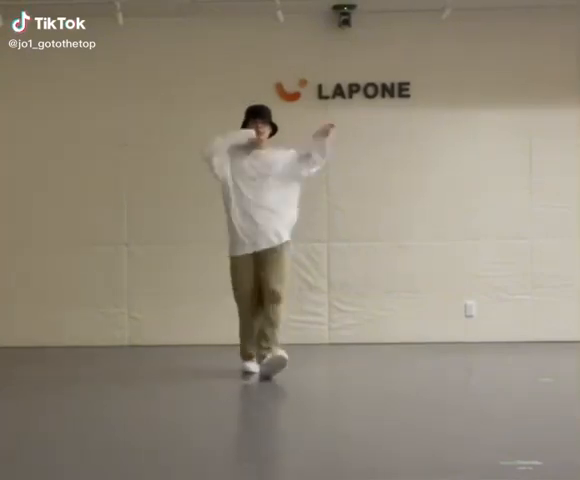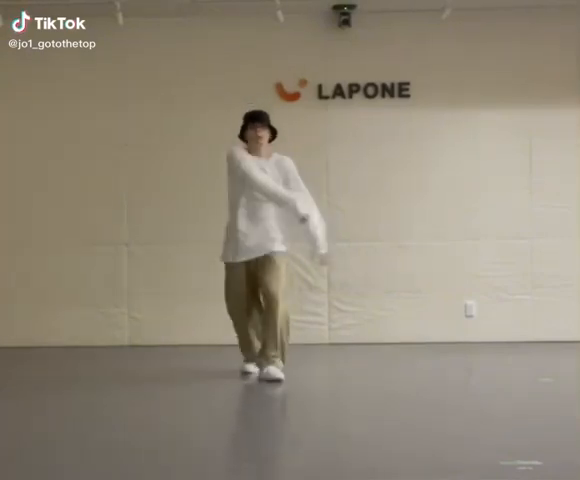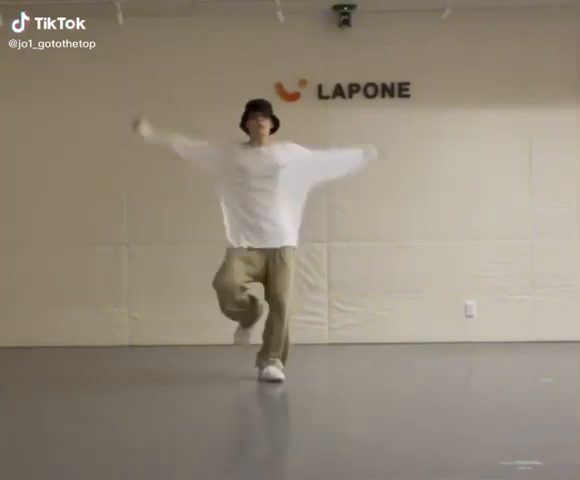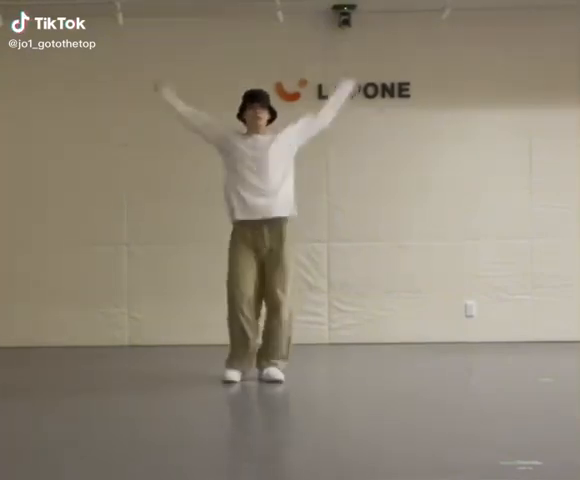
dt=0.3s
person 1, frame 1
left shoulder: (284, 157)
right shoulder: (231, 157)
left elbow: (312, 162)
right elbow: (209, 153)
left wrist: (320, 139)
right wrist: (242, 136)
left hip: (276, 237)
right hip: (242, 241)
left knee: (274, 294)
right knee: (247, 303)
left ankle: (272, 350)
right ankle: (251, 355)
person 1, frame 2
left shoulder: (284, 164)
right shoulder: (236, 156)
left elbow: (306, 203)
right elbow: (258, 182)
left wrist: (319, 240)
right wrist: (294, 203)
left hip: (273, 245)
right hip: (240, 246)
left knee: (273, 300)
right knee: (241, 310)
left ankle: (272, 361)
right ankle: (253, 357)
person 1, frame 3
left shoulder: (293, 153)
right shoulder: (230, 154)
left elbow: (329, 159)
right elbow: (188, 146)
left wrist: (362, 154)
right wrist: (152, 133)
left hip: (282, 241)
right hip: (245, 241)
left knee: (281, 302)
right knee: (226, 285)
left ankle: (271, 362)
right ankle: (249, 314)
person 1, frame 4
left shoulder: (287, 138)
right shoulder: (230, 141)
left elbow: (319, 118)
right elbow: (197, 119)
left wrist: (342, 91)
right wrist: (169, 96)
left hip: (276, 227)
right hip: (244, 228)
left knee: (278, 298)
right knee: (241, 298)
left ankle: (272, 362)
right ankle: (239, 362)
